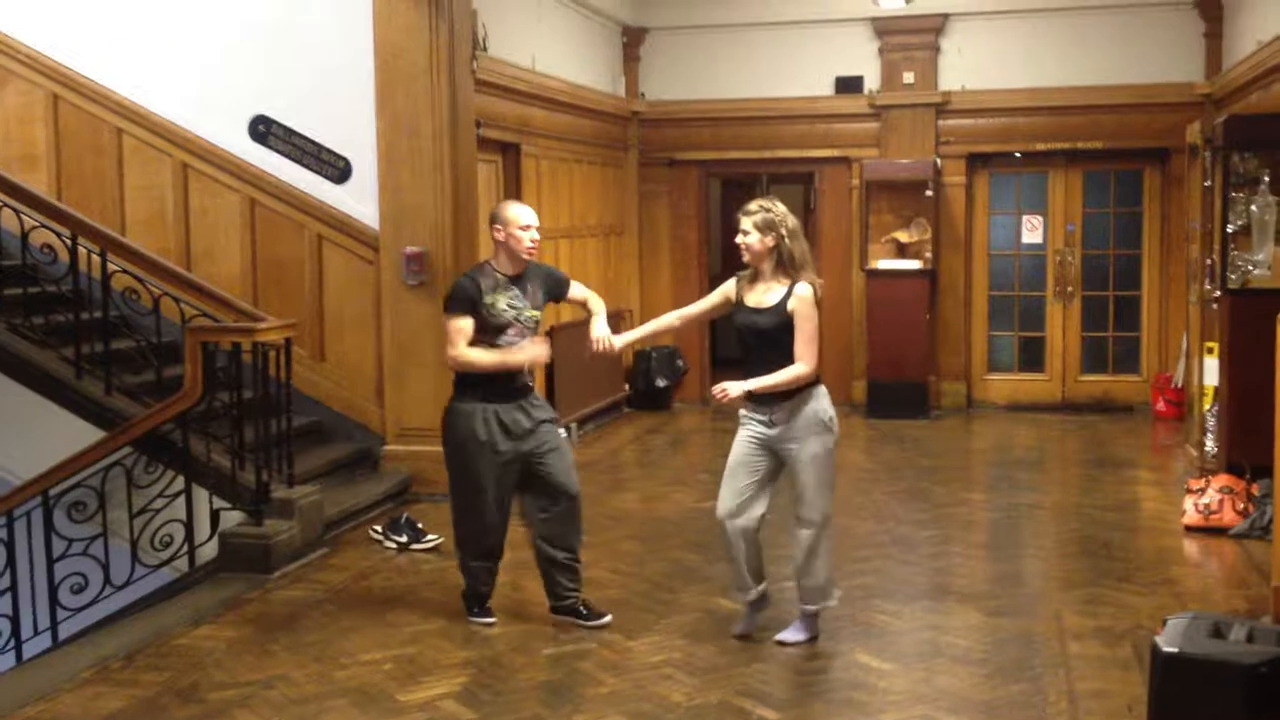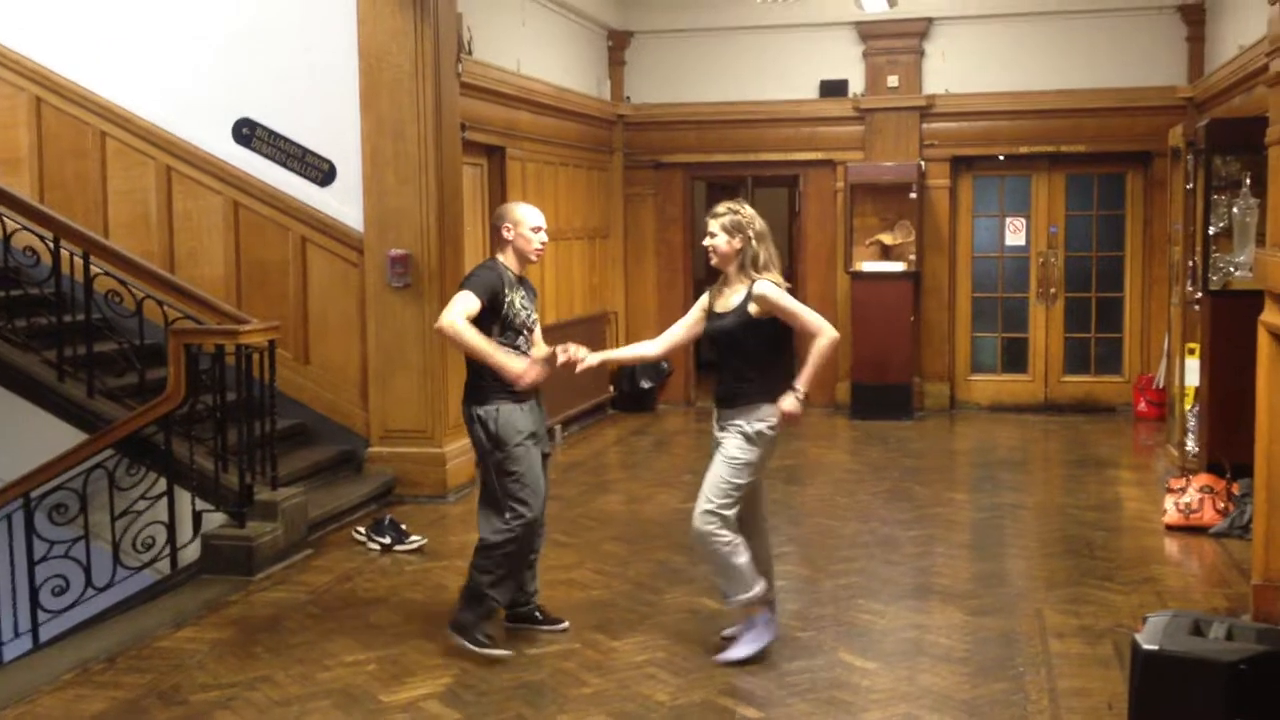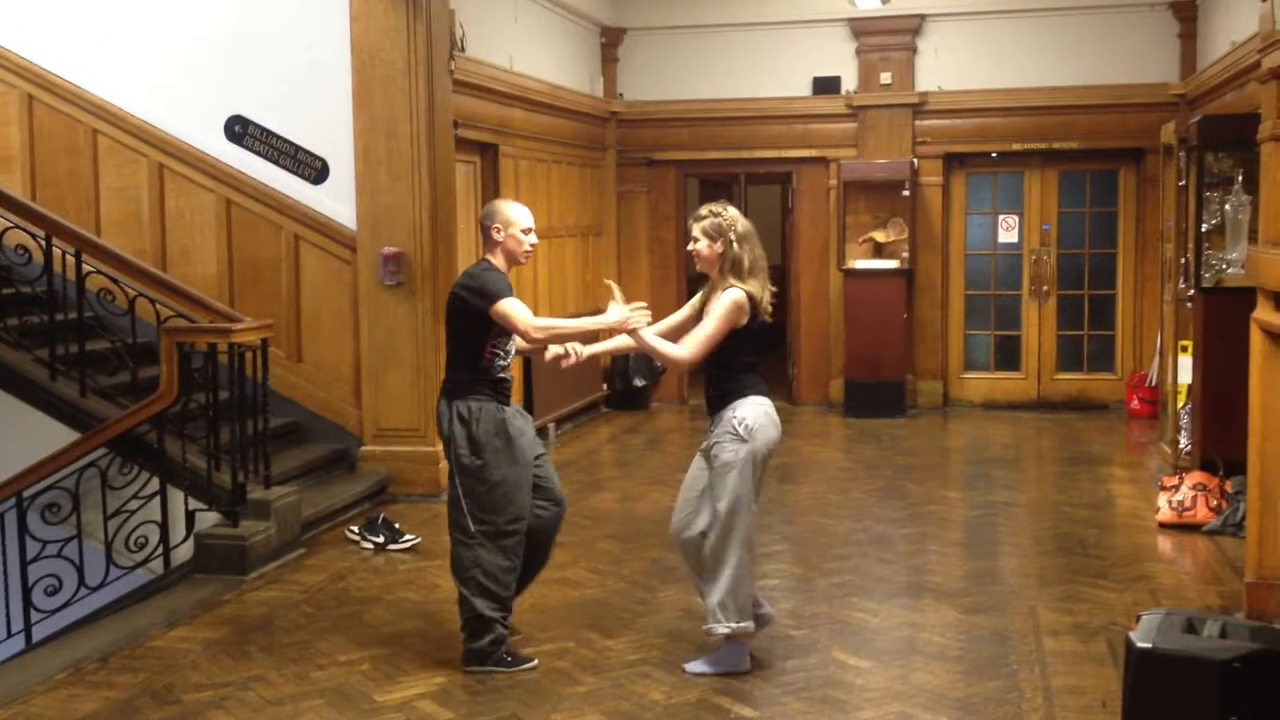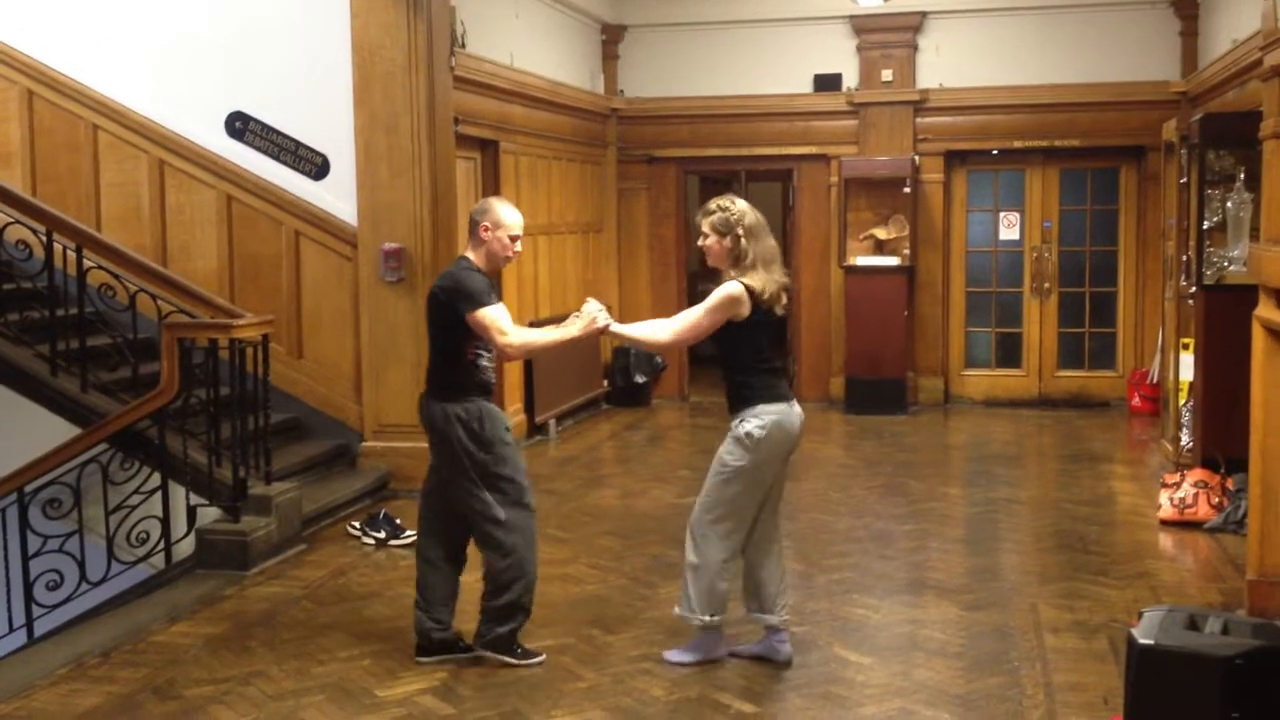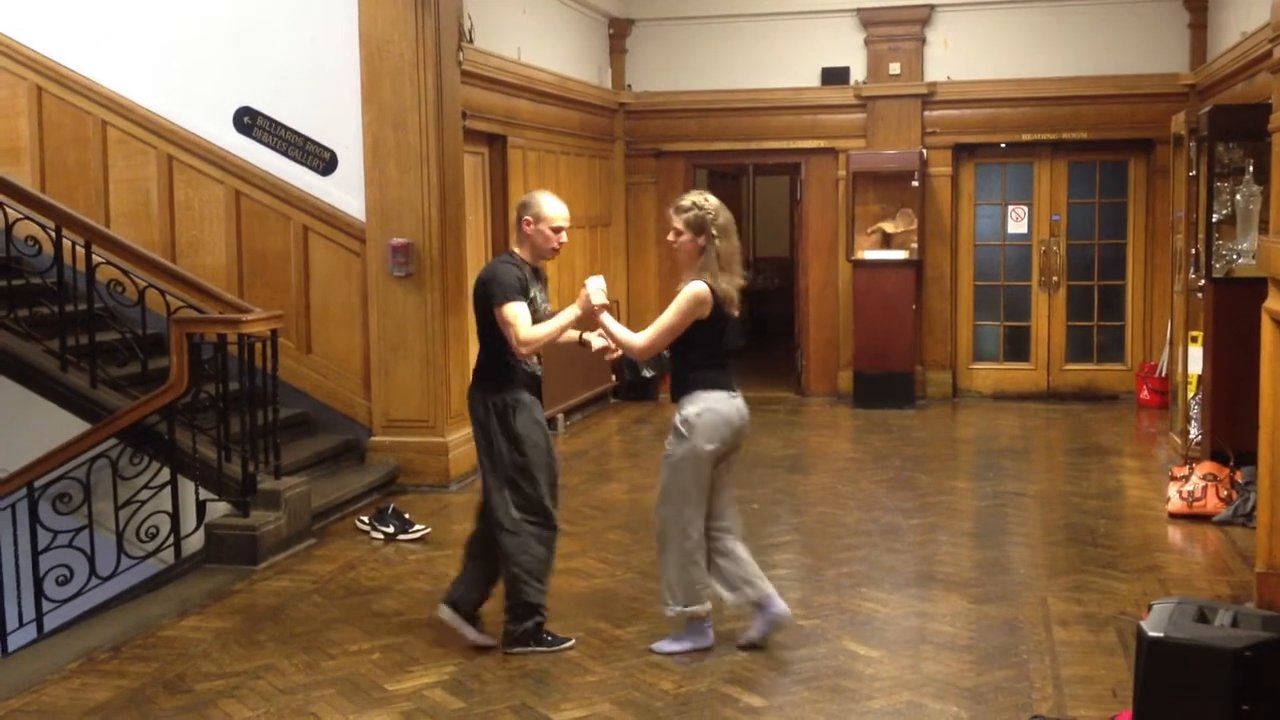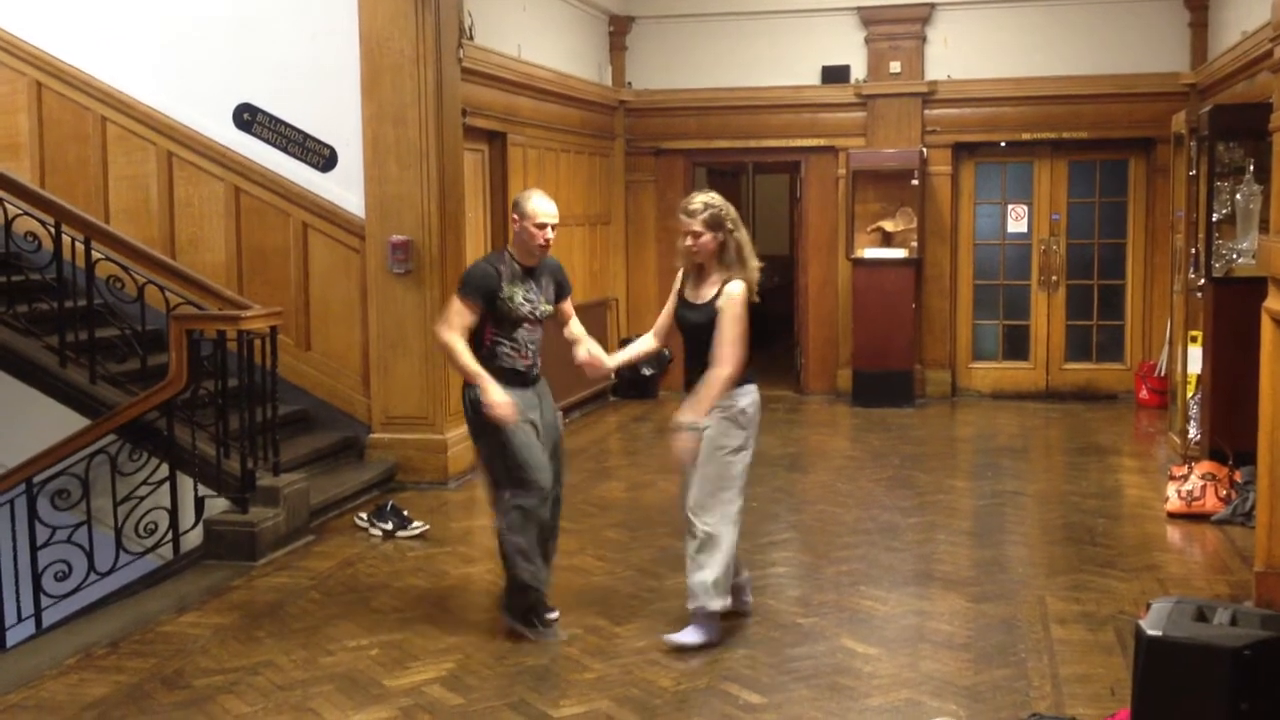
dt=0.4s
person 1, frame 1
left shoulder: (800, 292)
right shoulder: (739, 287)
left elbow: (805, 367)
right elbow: (682, 316)
left wrist: (744, 386)
right wrist: (628, 337)
left hip: (803, 414)
right hip: (757, 416)
left knee: (808, 517)
right knee: (732, 511)
left ankle: (809, 612)
right ankle: (755, 597)
person 1, frame 2
left shoulder: (763, 292)
right shoulder: (714, 295)
left elbow: (827, 335)
right elbow: (663, 345)
left wrist: (797, 392)
right wrist: (601, 357)
left hip: (754, 421)
right hip: (728, 418)
left knee: (710, 518)
right knee: (743, 519)
left ankle: (756, 617)
right ankle: (758, 610)
person 1, frame 3
left shoulder: (735, 297)
right shoulder: (710, 295)
left elbow: (681, 356)
right elbow: (657, 332)
left wrist: (627, 325)
right wrist: (589, 350)
left hip: (746, 421)
right hip: (729, 423)
left knee: (728, 533)
right knee: (688, 526)
left ankle: (734, 647)
right ankle: (749, 608)
person 1, frame 4
left shoulder: (735, 292)
right shoulder: (754, 288)
left elbow: (670, 340)
right elbow: (677, 323)
left wrist: (611, 327)
right wrist: (620, 326)
left hip: (760, 421)
right hip: (780, 415)
left knee: (711, 526)
right knee: (760, 532)
left ankle: (709, 636)
right ankle: (775, 635)
person 1, frame 5
left shoulder: (698, 292)
right shoulder: (711, 284)
left elbow: (643, 348)
right elbow: (671, 336)
left wrist: (601, 314)
right wrist: (613, 337)
left hip: (704, 410)
right hip: (721, 406)
left knee: (676, 521)
right knee: (716, 519)
left ankle: (695, 626)
right ankle: (765, 603)
person 1, frame 6
left shoulder: (734, 289)
right shoulder: (686, 279)
left elbow: (726, 367)
right elbow: (657, 335)
left wrist: (691, 422)
right wrist: (612, 360)
left hip: (731, 405)
right hip: (697, 406)
left knee: (713, 509)
right knee: (700, 507)
left ankle: (707, 616)
right ankle: (734, 591)
person 2, frame 1
left shoulder: (542, 277)
right shoulder: (470, 286)
left elbow: (590, 297)
right elbow: (457, 356)
left wrist: (600, 320)
right wrist: (517, 356)
left hip: (526, 405)
right hip: (479, 410)
left knee: (561, 493)
right knee: (483, 510)
left ankle: (566, 596)
right ankle: (477, 596)
person 2, frame 2
left shoulder: (525, 286)
right shoulder: (486, 278)
right elbow: (448, 323)
left wrist: (558, 352)
right wrist: (505, 360)
left hip: (527, 407)
right hip: (495, 410)
left knee: (530, 510)
right knee: (516, 511)
left ankle: (520, 604)
right ankle: (471, 619)
person 2, frame 3
left shoulder: (495, 282)
right shoulder: (479, 282)
right elbow: (534, 330)
left wrist: (552, 345)
right wrist: (609, 321)
left hip: (496, 411)
right hip: (473, 414)
left knee: (545, 505)
right knee: (487, 526)
left ankle: (488, 613)
right ankle: (483, 643)
person 2, frame 4
left shoulder: (475, 281)
right shoulder: (463, 282)
left elbow: (504, 339)
right elbow: (509, 345)
left wrist: (566, 327)
right wrist: (576, 331)
left hip: (453, 409)
right hip: (462, 412)
left knee: (447, 522)
right knee: (510, 516)
left ankle: (434, 635)
right ankle: (498, 634)
person 2, frame 5
left shoulder: (534, 271)
right shoulder: (501, 275)
right elbow: (522, 341)
left wrist: (584, 337)
right wrist: (575, 310)
left hip: (520, 398)
right hip: (502, 400)
left knee: (508, 508)
right knee: (528, 512)
left ankle: (462, 603)
right ankle: (524, 627)
person 2, frame 6
left shoulder: (552, 270)
right shoulder: (487, 274)
left elbow: (568, 320)
right elbow: (447, 333)
left wrist: (584, 343)
right wrist: (485, 385)
left hip: (534, 389)
right hip: (495, 397)
left knee: (546, 490)
right knee: (530, 488)
left ankle: (529, 595)
right ankle: (524, 598)
